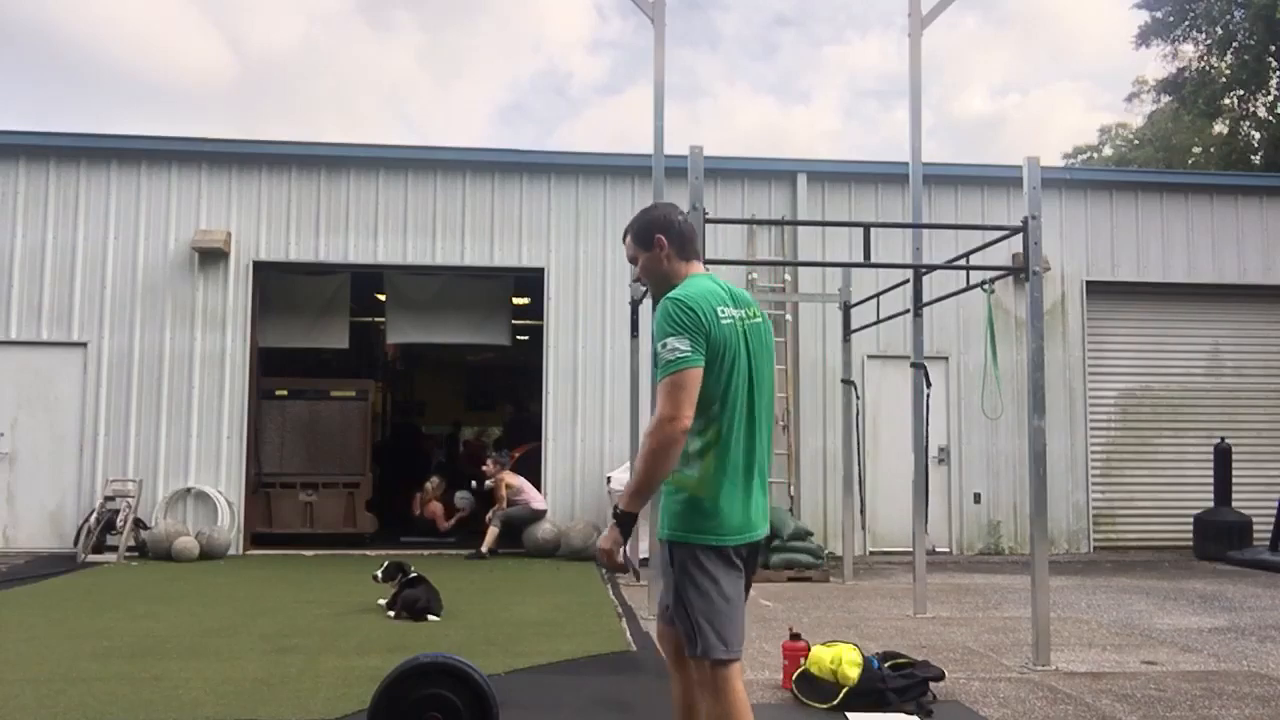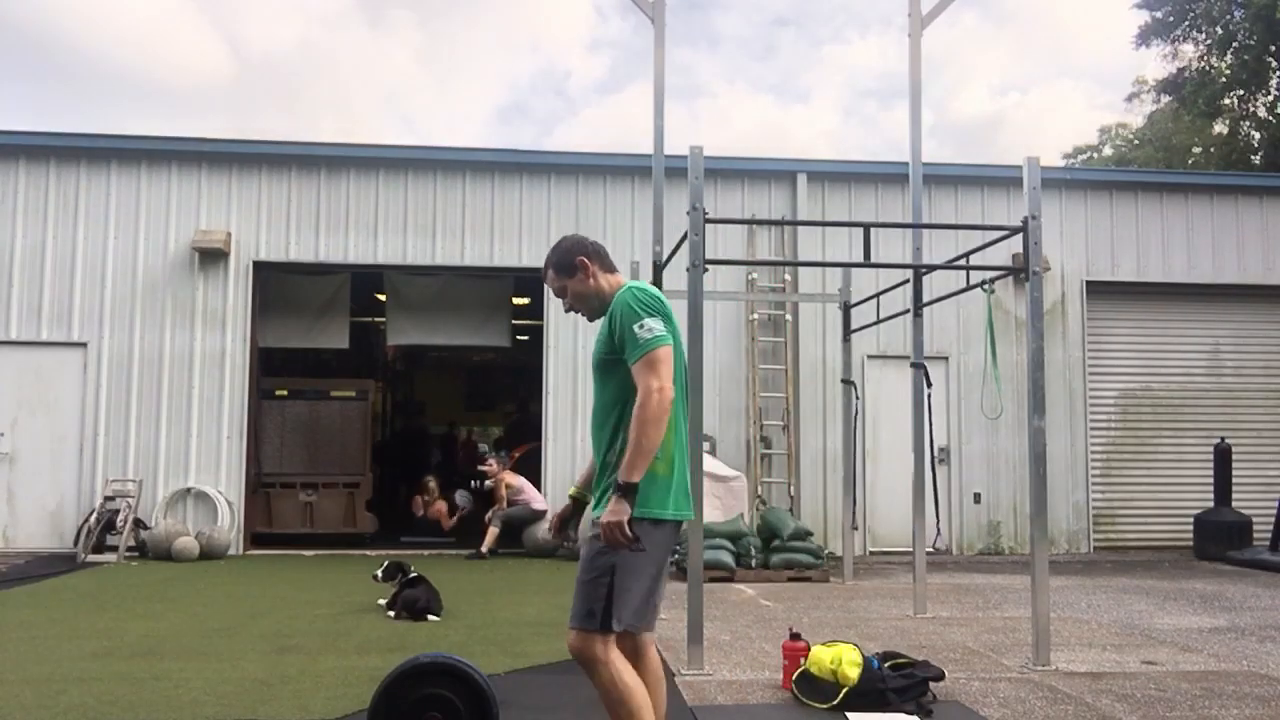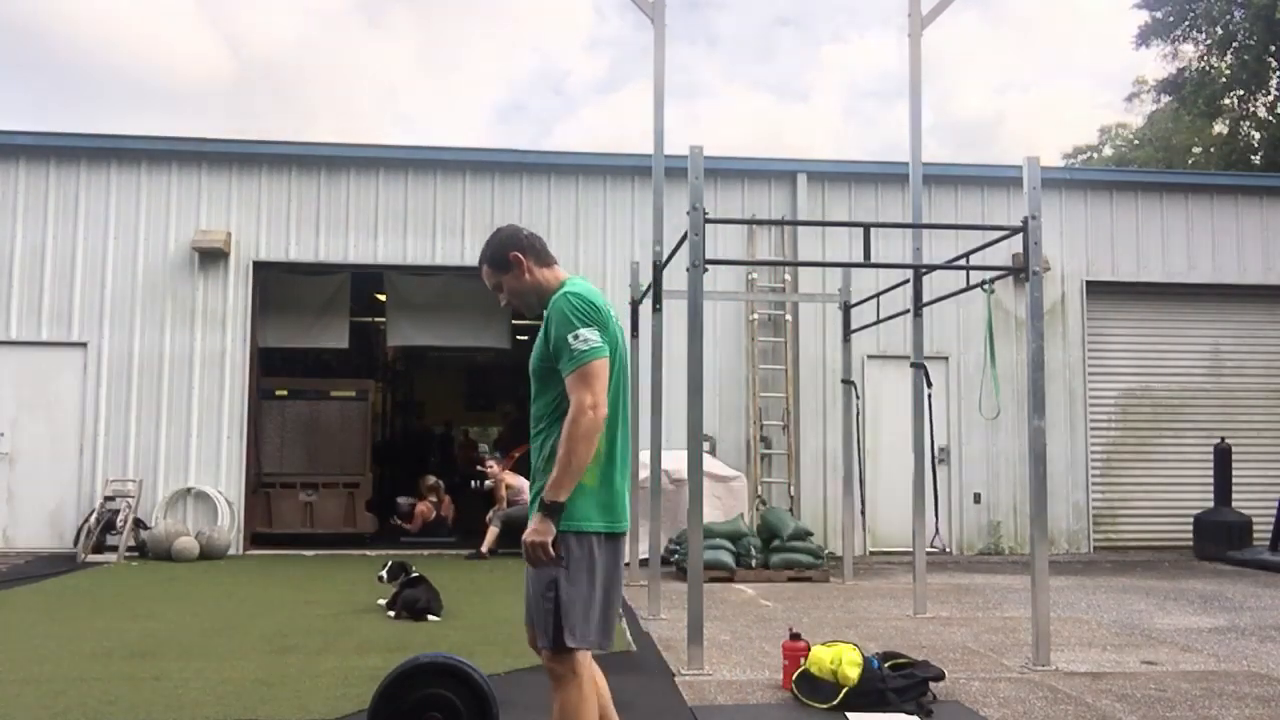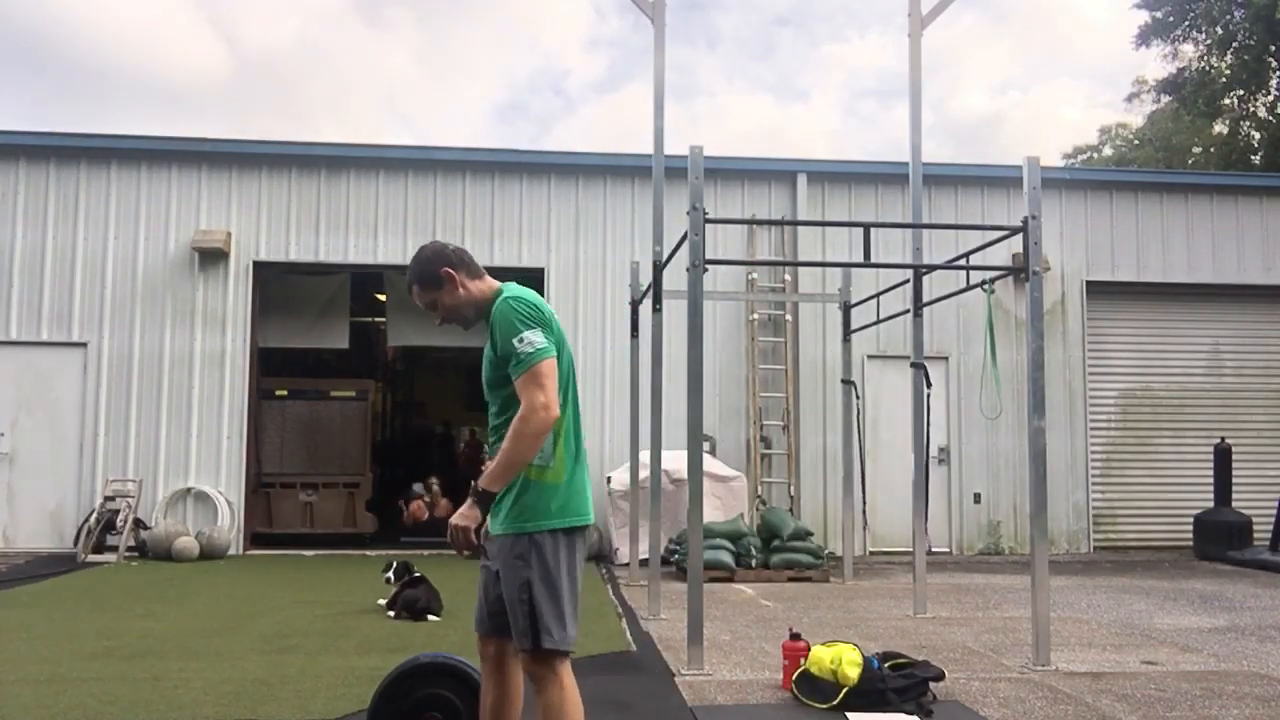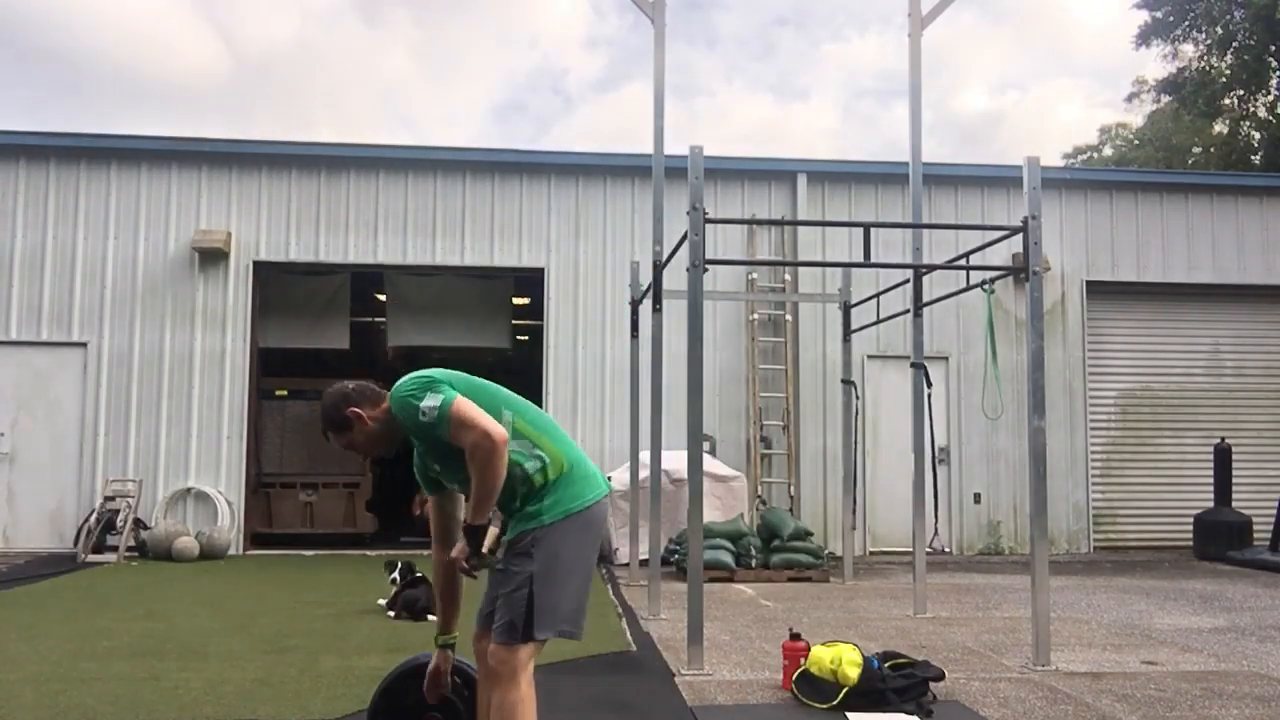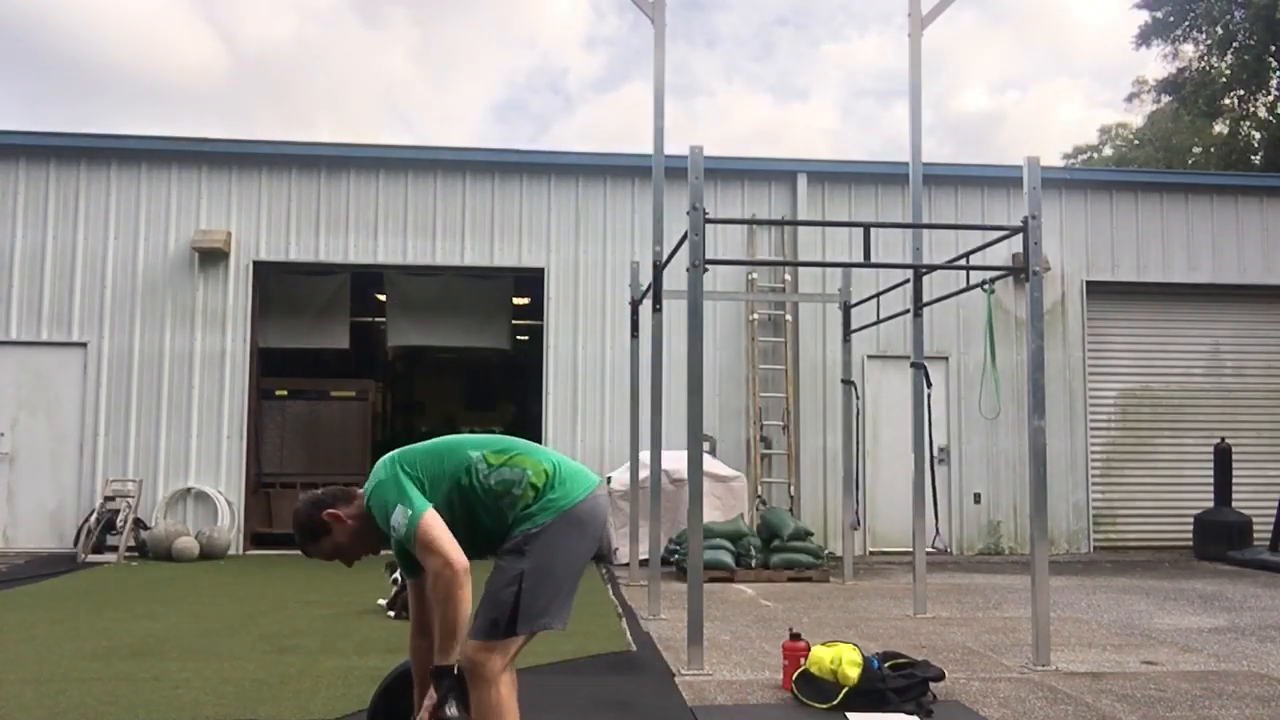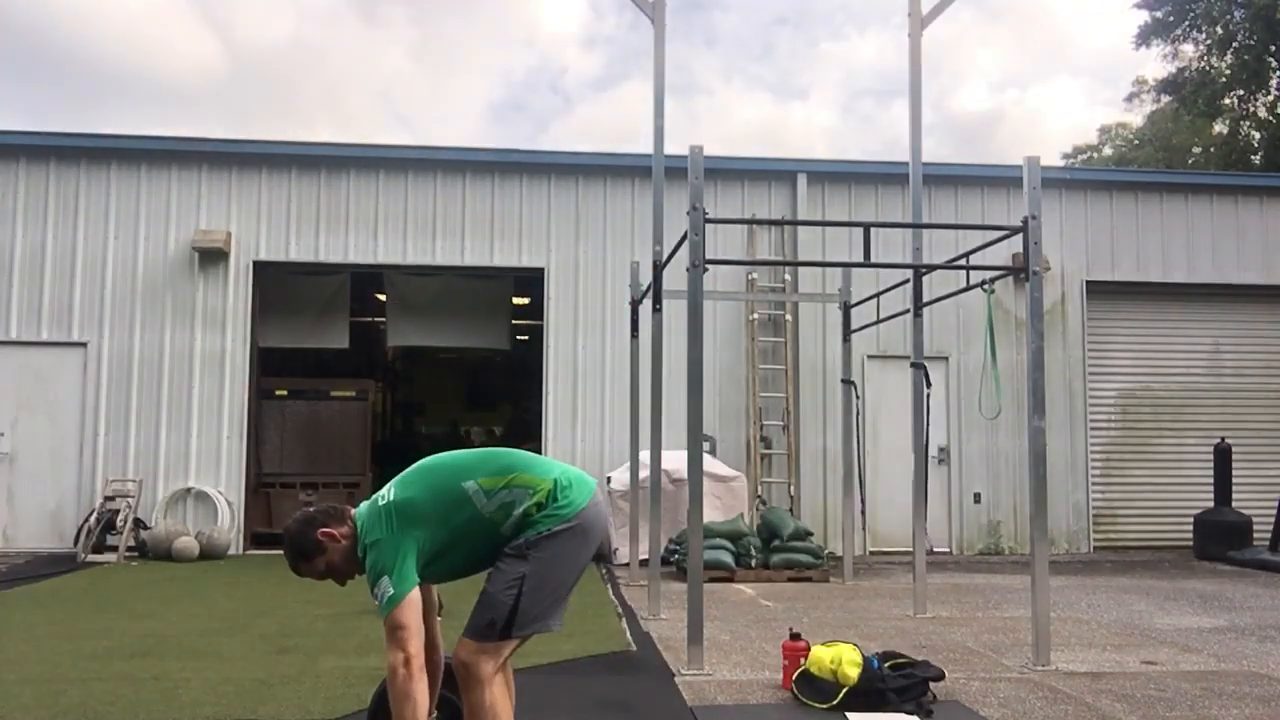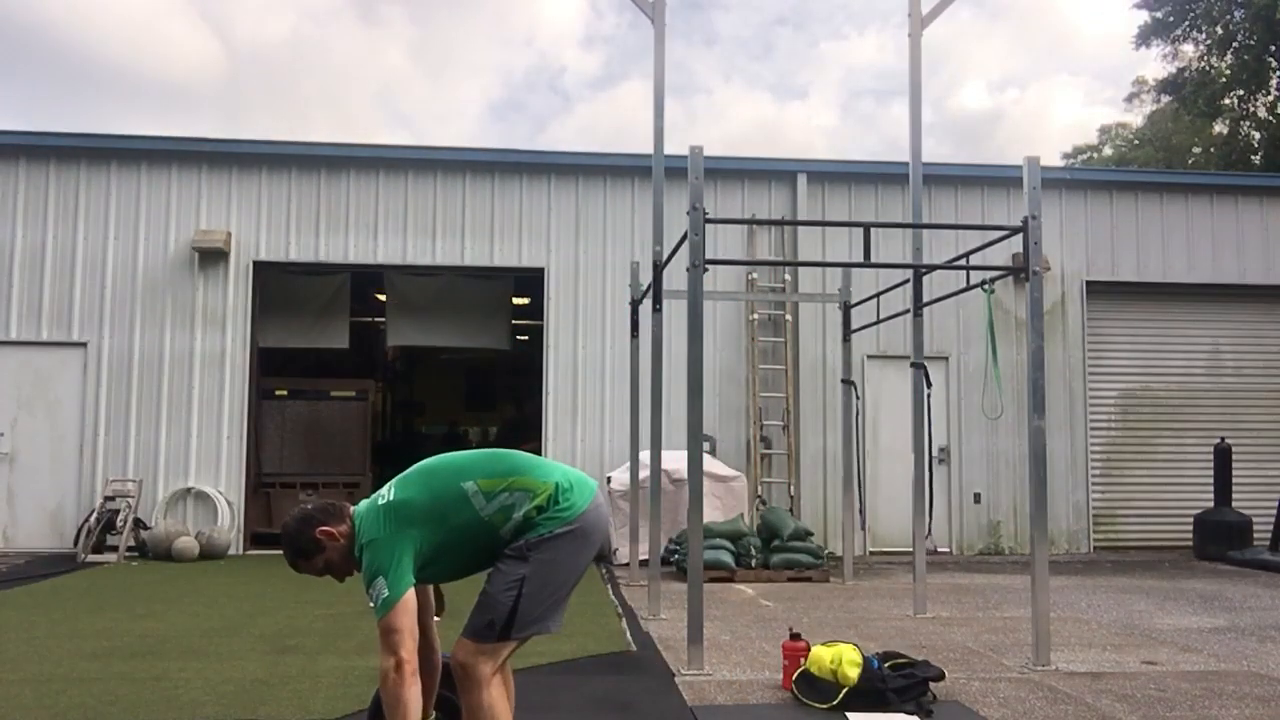
dt=0.5s
person 1, frame 1
left shoulder: (679, 307)
right shoulder: (747, 306)
left elbow: (673, 421)
right elbow: (762, 415)
left wrist: (622, 519)
left hip: (699, 515)
right hip: (743, 512)
left knee: (715, 664)
right knee: (675, 635)
person 1, frame 2
left shoulder: (633, 302)
right shoulder: (622, 314)
left elbow: (656, 395)
left wrist: (622, 494)
right wrist: (578, 499)
left hip: (639, 505)
right hip: (642, 503)
left knee: (591, 641)
right knee: (631, 637)
person 1, frame 3
left shoulder: (570, 305)
right shoulder: (578, 304)
left elbow: (589, 410)
left wrist: (547, 510)
left hip: (575, 513)
right hip: (579, 508)
left knee: (565, 656)
right knee: (547, 639)
person 1, frame 4
left shoulder: (514, 308)
right shoulder: (501, 319)
left elbow: (542, 409)
left wrist: (479, 499)
right wrist: (492, 505)
left hip: (541, 514)
right hip: (517, 512)
left knee: (544, 661)
right knee: (495, 648)
person 1, frame 5
left shoulder: (411, 395)
right shoulder: (425, 454)
left elbow: (492, 439)
right elbow: (444, 550)
left wrist: (473, 532)
right wrist: (445, 643)
left hip: (563, 504)
right hip: (544, 508)
left knee: (506, 660)
right knee: (488, 645)
person 1, frame 6
left shoulder: (386, 490)
right shoulder: (407, 523)
left elbow: (452, 566)
right elbow: (424, 627)
left wrist: (444, 676)
left hip: (562, 506)
right hip: (576, 502)
left knee: (484, 659)
right knee: (494, 651)
person 1, frame 7
left shoulder: (384, 538)
right shoulder: (393, 520)
left elbow: (406, 660)
right elbow: (424, 643)
left hip: (562, 513)
right hip: (573, 505)
left knee: (475, 662)
right knee: (489, 653)
person 1, frame 8
left shoulder: (380, 539)
right shoulder: (393, 519)
left elbow: (400, 663)
right elbow: (422, 643)
left hip: (563, 516)
right hip: (575, 505)
left knee: (474, 662)
right knee: (488, 653)
